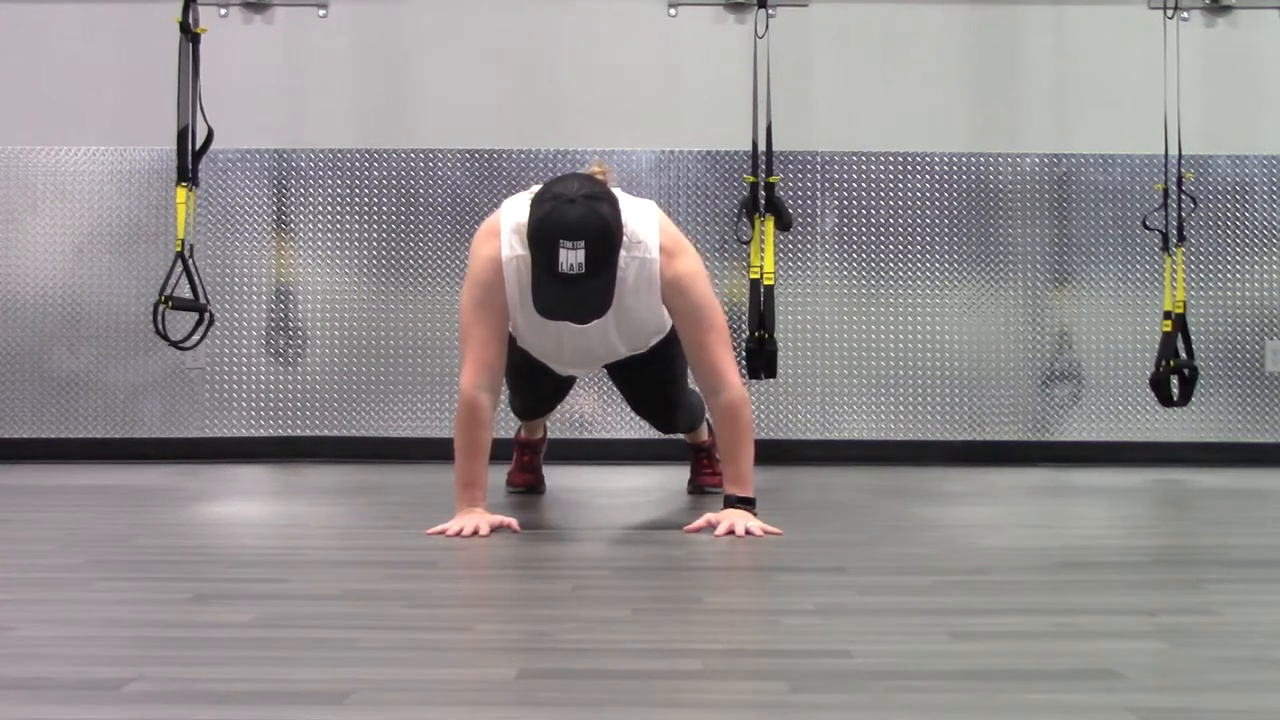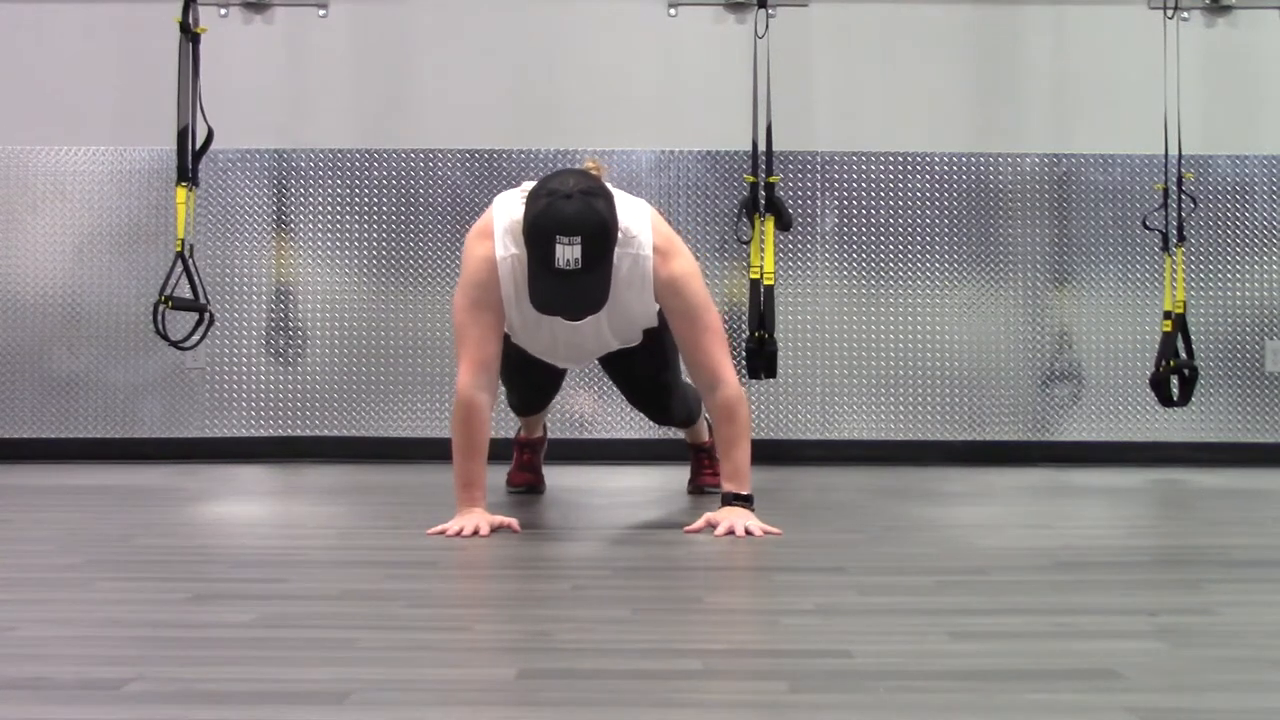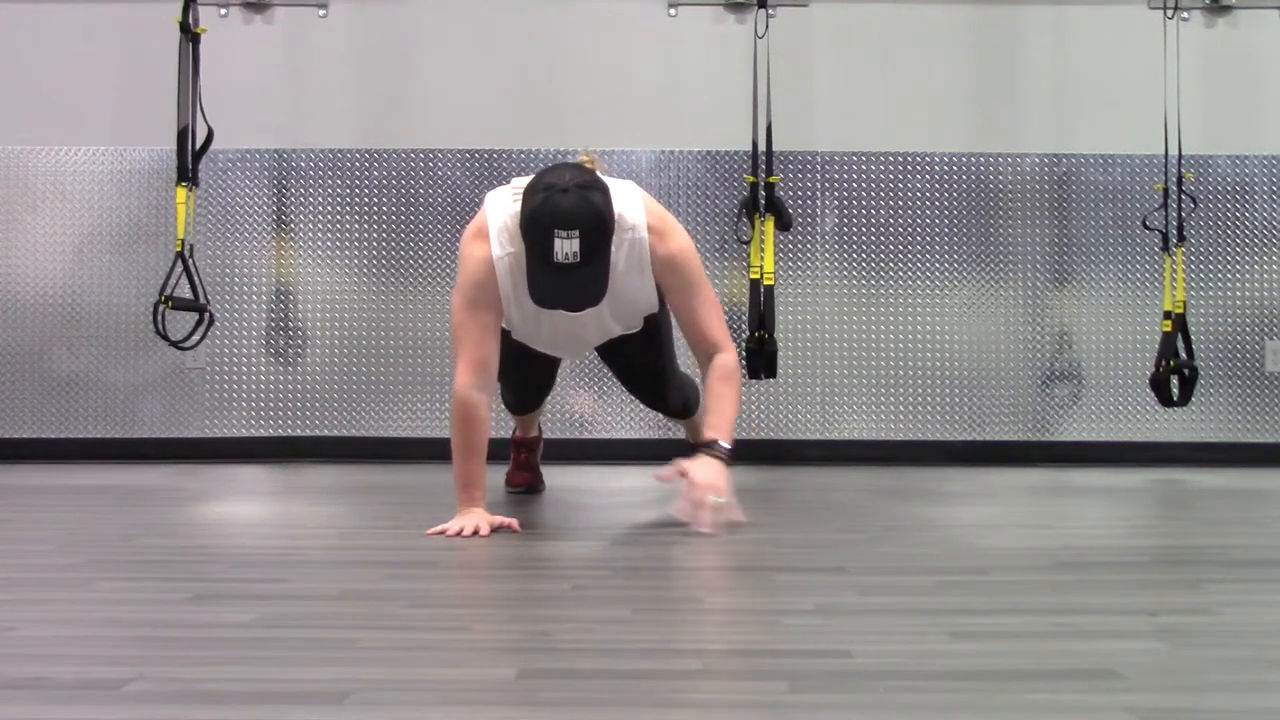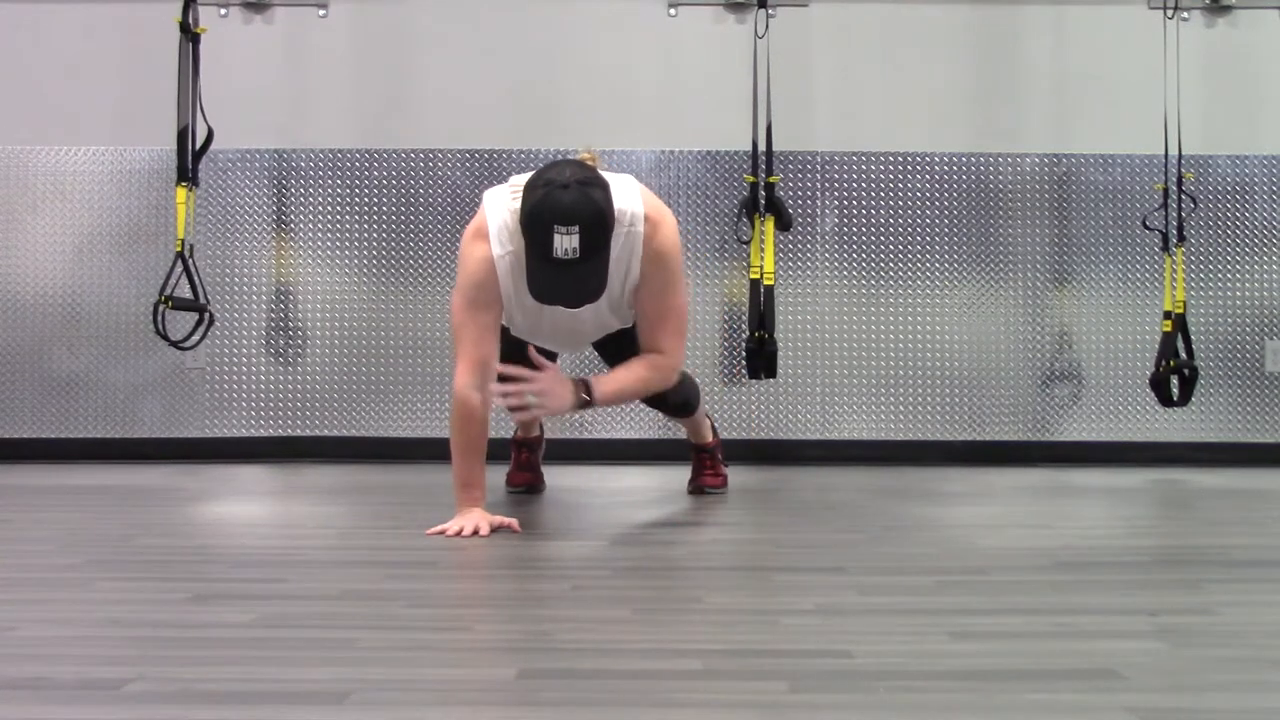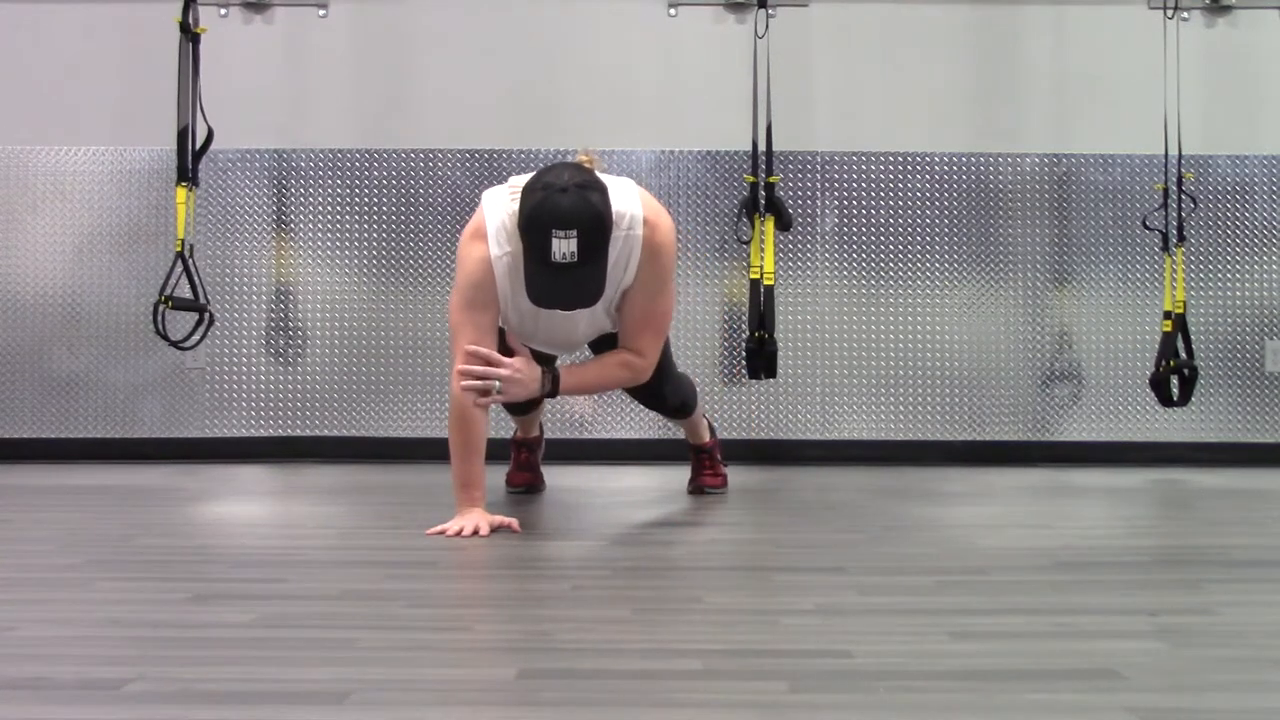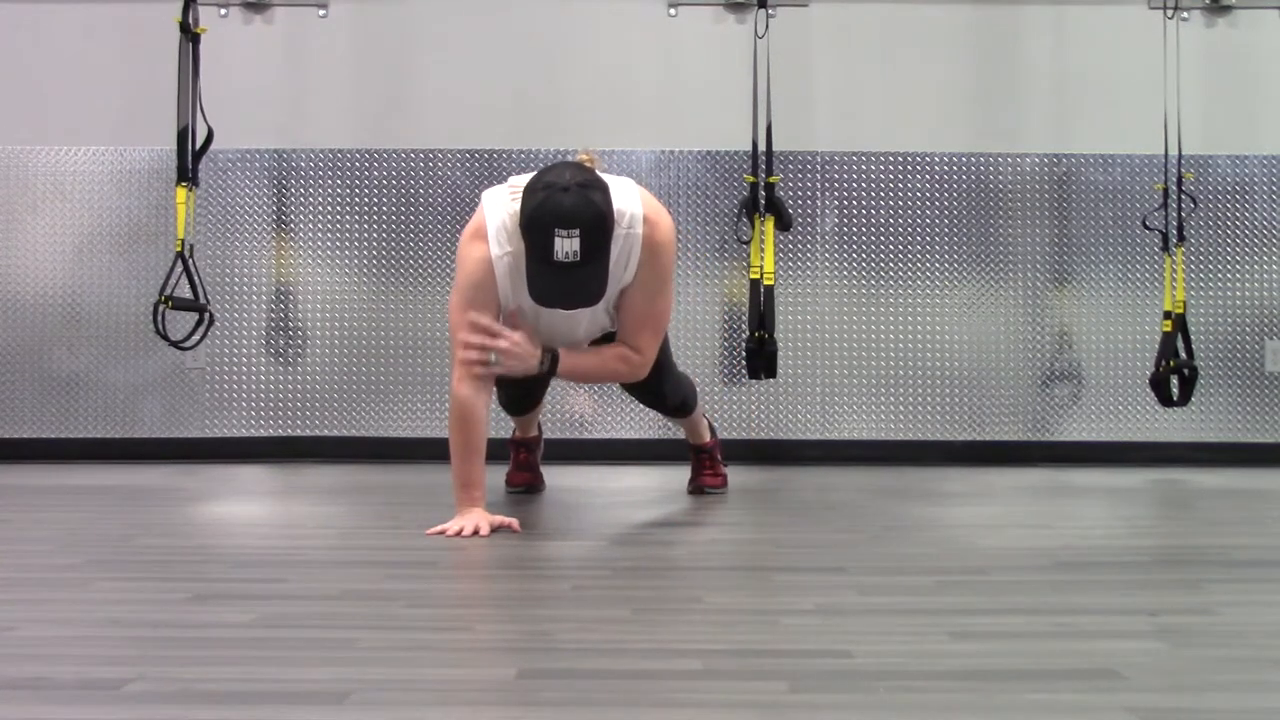
dt=0.2s
person 1, frame 1
left shoulder: (664, 250)
right shoulder: (497, 245)
left elbow: (725, 385)
right elbow: (477, 385)
left wrist: (739, 502)
right wrist: (471, 505)
right knee: (529, 397)
left ankle: (703, 440)
right ankle: (530, 439)
person 1, frame 2
left shoulder: (657, 249)
right shoulder: (490, 243)
left elbow: (721, 382)
right elbow: (474, 384)
left wrist: (736, 500)
right wrist: (470, 506)
left knee: (661, 399)
right knee: (526, 393)
left ankle: (702, 440)
right ankle: (530, 439)
person 1, frame 3
left shoulder: (653, 232)
right shoulder: (487, 240)
left elbow: (720, 353)
right elbow: (471, 382)
left wrist: (714, 451)
right wrist: (471, 505)
right knee: (521, 387)
left ankle: (699, 438)
right ankle: (526, 439)
person 1, frame 4
left shoulder: (651, 226)
right shoulder: (487, 238)
left elbow: (663, 361)
right elbow: (471, 380)
left wrist: (579, 394)
right wrist: (470, 505)
right knee: (519, 390)
left ankle: (704, 439)
right ankle: (527, 440)
person 1, frame 5
left shoulder: (649, 227)
right shoulder: (485, 239)
left elbow: (638, 360)
right elbow: (468, 378)
left wrist: (545, 381)
right wrist: (470, 505)
left knee: (657, 385)
right knee: (515, 386)
left ankle: (703, 439)
right ankle: (527, 440)
person 1, frame 6
left shoulder: (650, 226)
right shoulder: (485, 238)
left elbow: (636, 358)
right elbow: (470, 378)
left wrist: (543, 359)
right wrist: (470, 505)
left knee: (656, 384)
right knee: (515, 383)
left ankle: (702, 438)
right ankle: (525, 439)
